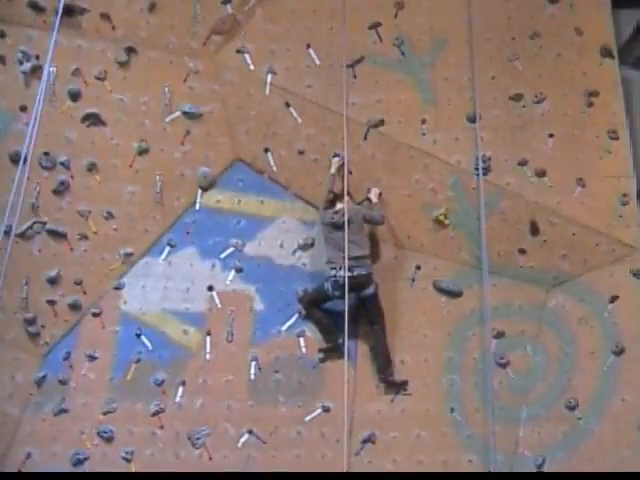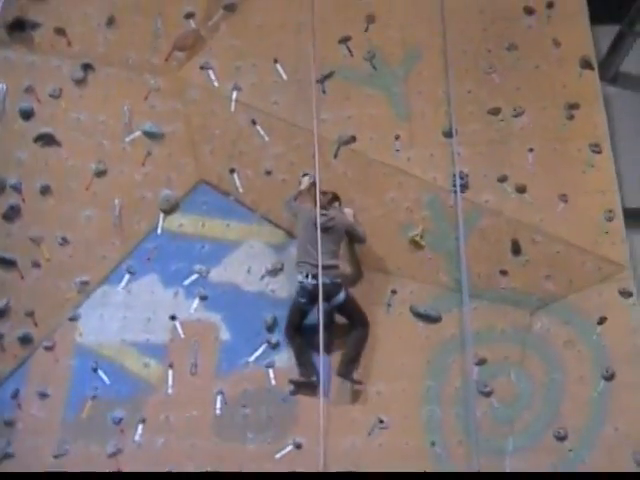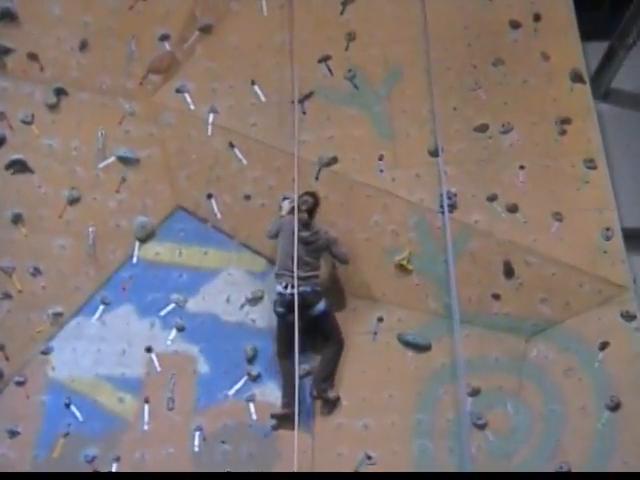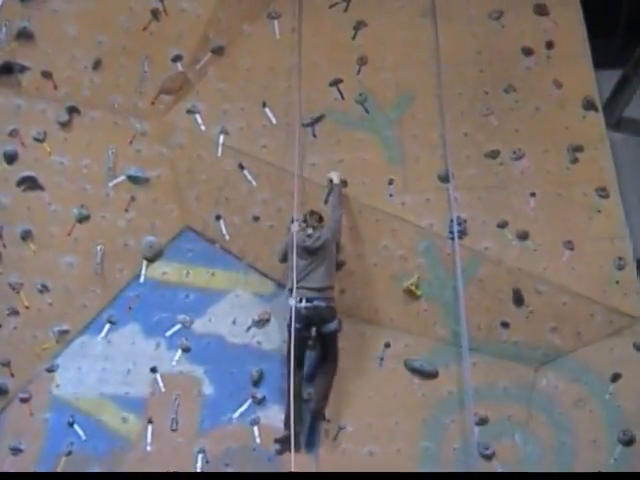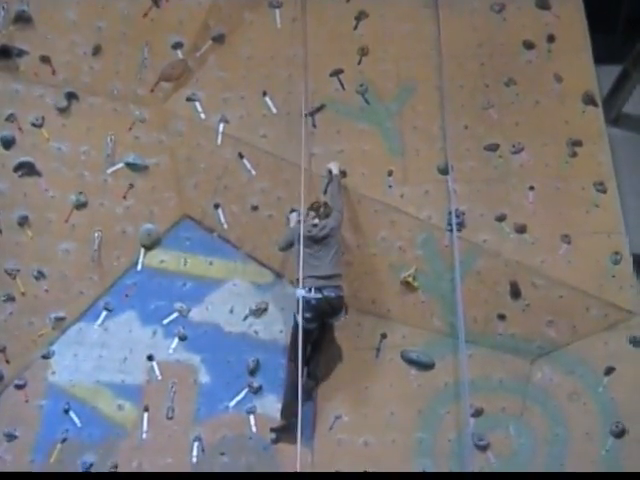
dt=1s
person 1, frame 1
left shoulder: (324, 215)
right shoulder: (356, 211)
left elbow: (328, 195)
right elbow: (380, 219)
left wrist: (333, 171)
right wrist: (374, 200)
left hip: (338, 276)
right hip: (362, 275)
left knee: (308, 303)
right knee: (377, 324)
left ankle: (334, 343)
right ankle: (387, 377)
person 1, frame 2
left shoulder: (305, 212)
right shoulder: (342, 220)
left elbow: (289, 203)
right elbow: (361, 238)
left wrist: (304, 187)
left hip: (307, 282)
right hip: (332, 283)
left knee: (292, 330)
right knee: (360, 324)
left ankle: (308, 375)
right ankle: (347, 368)
person 1, frame 3
left shoulder: (287, 224)
right shoulder: (323, 235)
left elbow: (270, 233)
right elbow: (344, 259)
left wrist: (283, 213)
left hip: (286, 294)
right hip: (311, 294)
left knee: (284, 353)
right knee: (334, 341)
left ankle: (288, 406)
right ankle: (322, 387)
person 1, frame 4
left shoulder: (293, 240)
right shoulder: (329, 236)
left elbow: (281, 258)
right elbow: (336, 211)
right wrist: (336, 184)
left hip: (299, 308)
right hip: (325, 308)
left knee: (295, 370)
right knee: (328, 362)
left ankle: (292, 431)
right ankle: (319, 406)
person 1, frame 5
left shoulder: (299, 230)
right shoulder: (334, 225)
left elbow: (282, 245)
right elbow: (336, 201)
right wrist: (335, 174)
left hip: (309, 299)
right hip: (335, 299)
left knee: (294, 360)
right knee: (324, 327)
left ankle: (288, 422)
right ankle: (312, 374)
